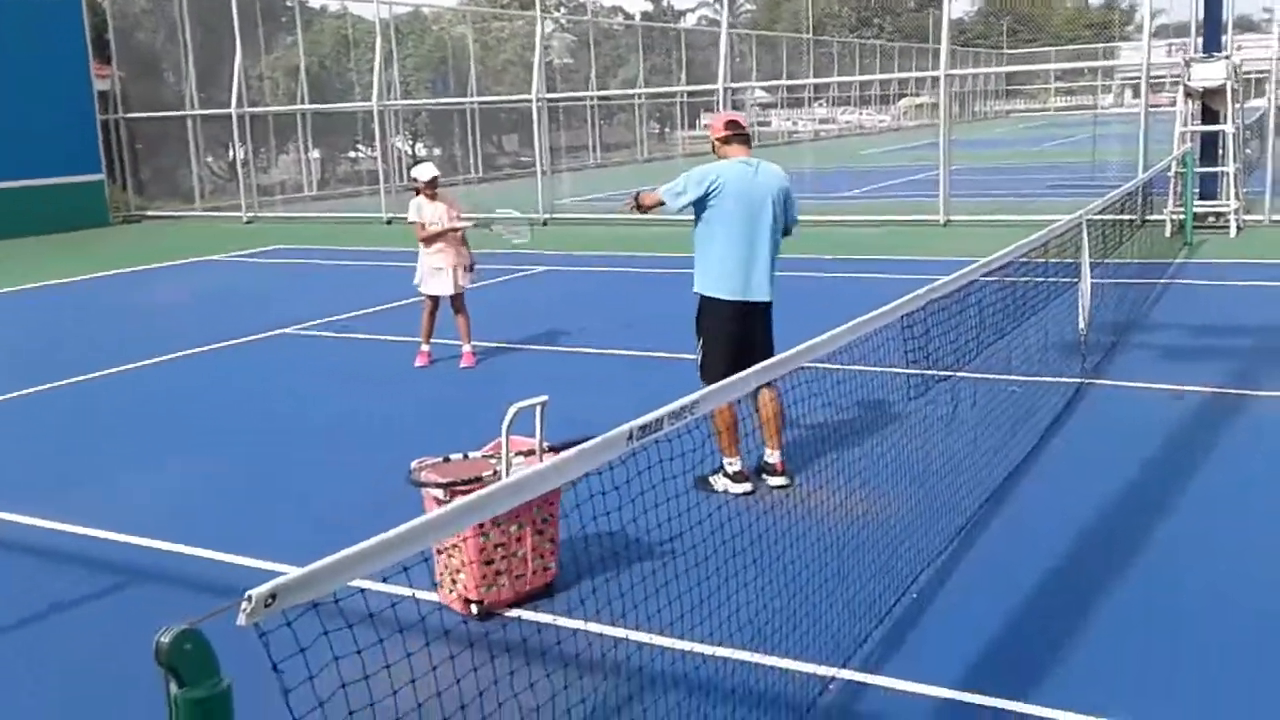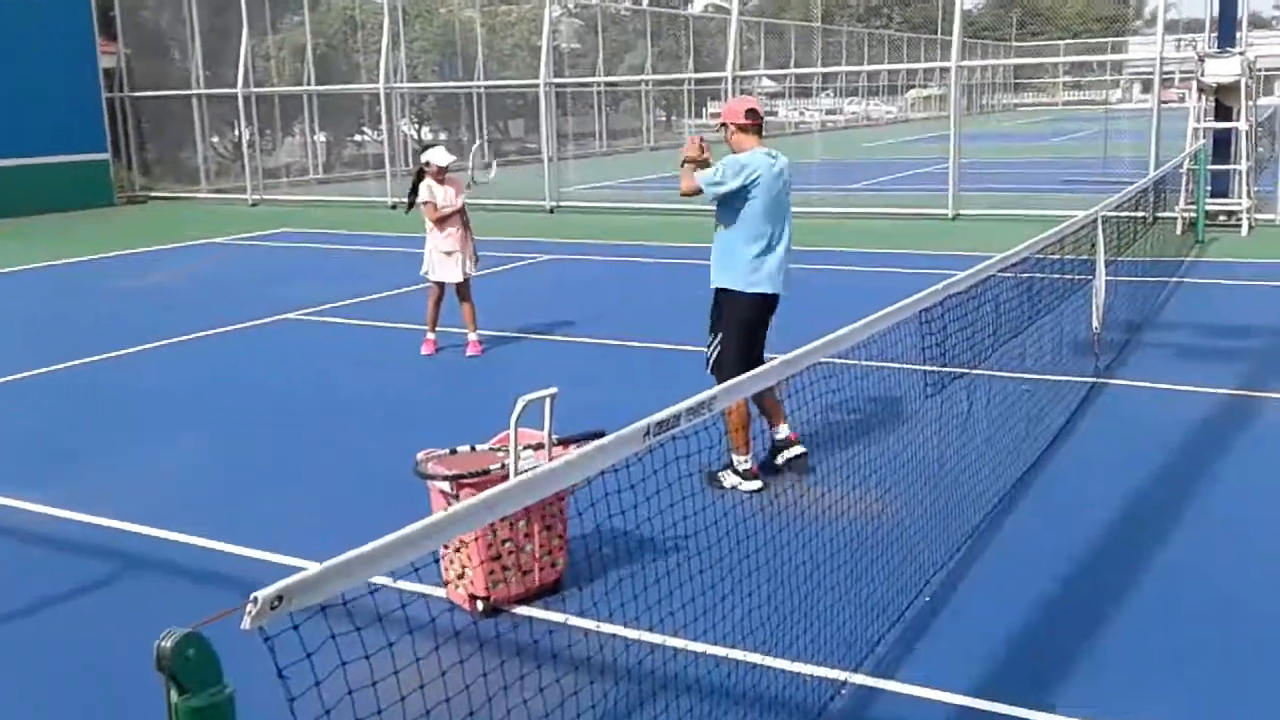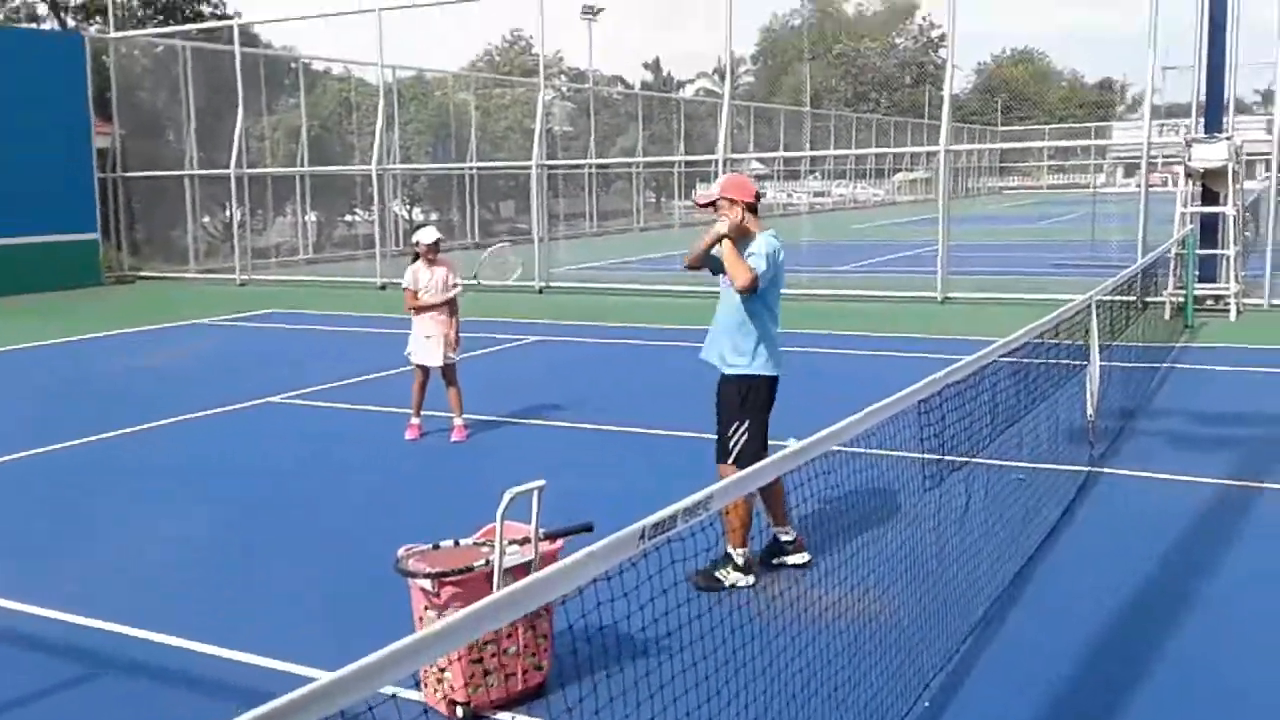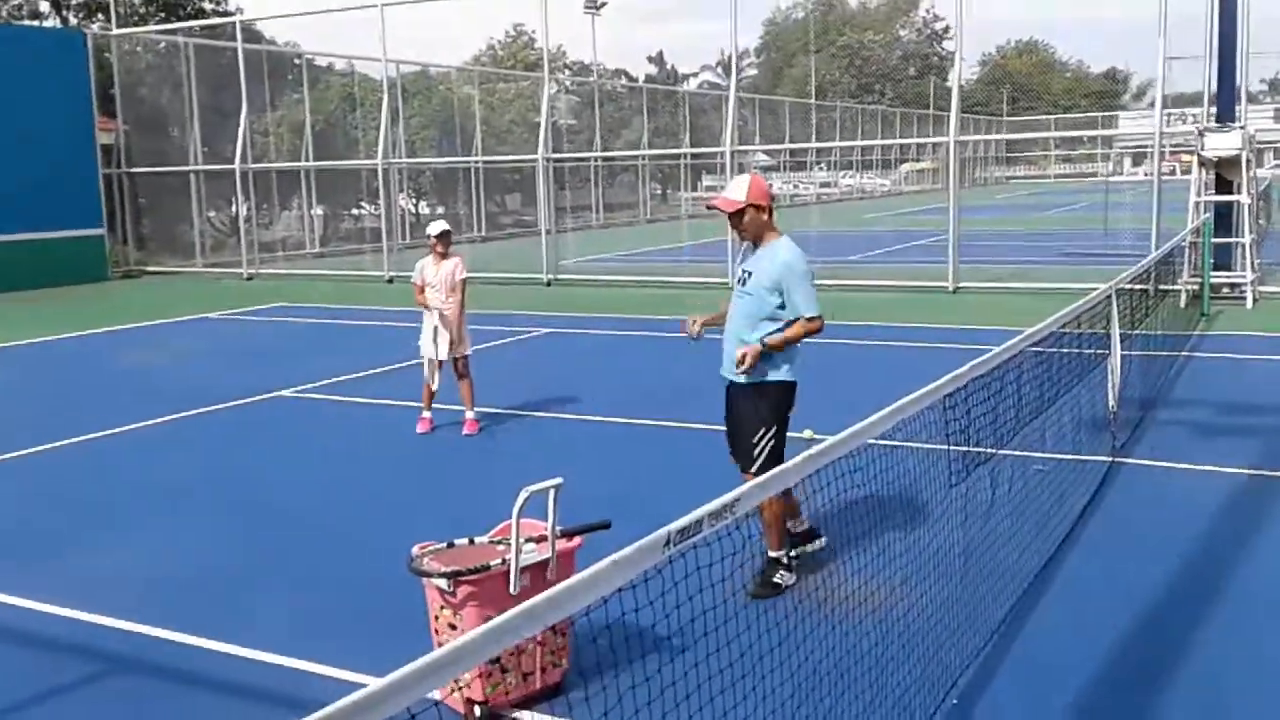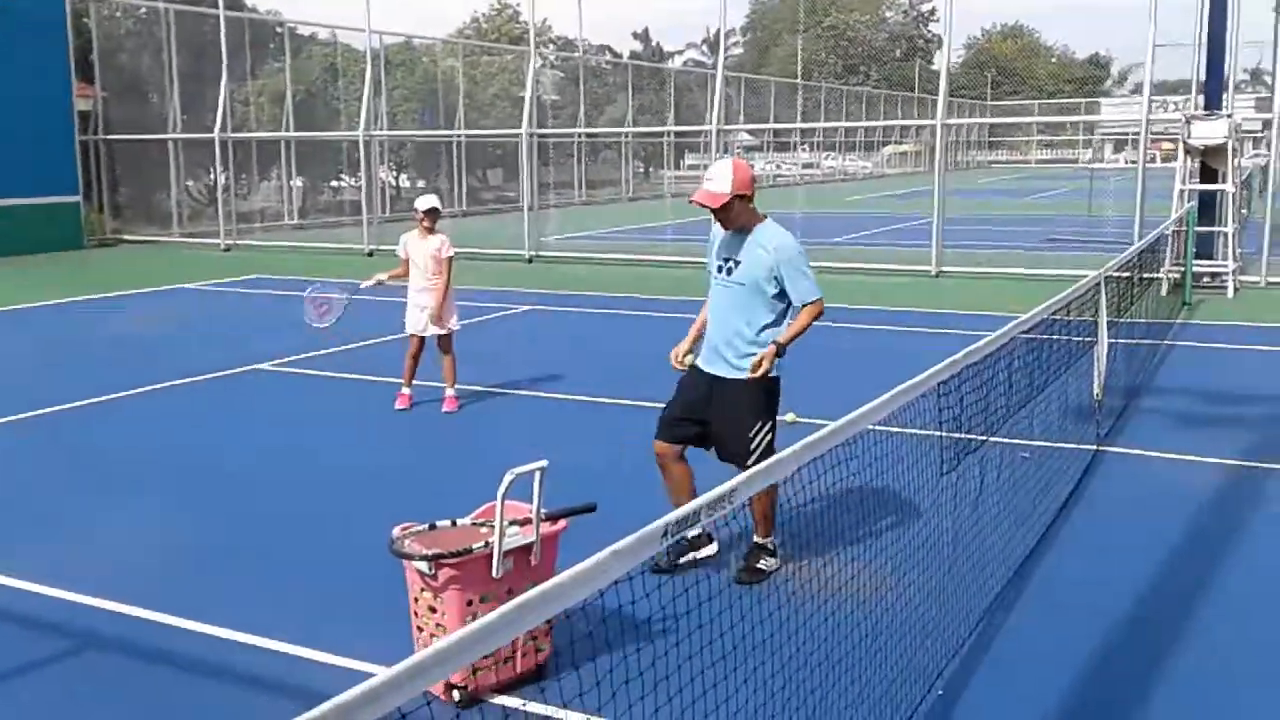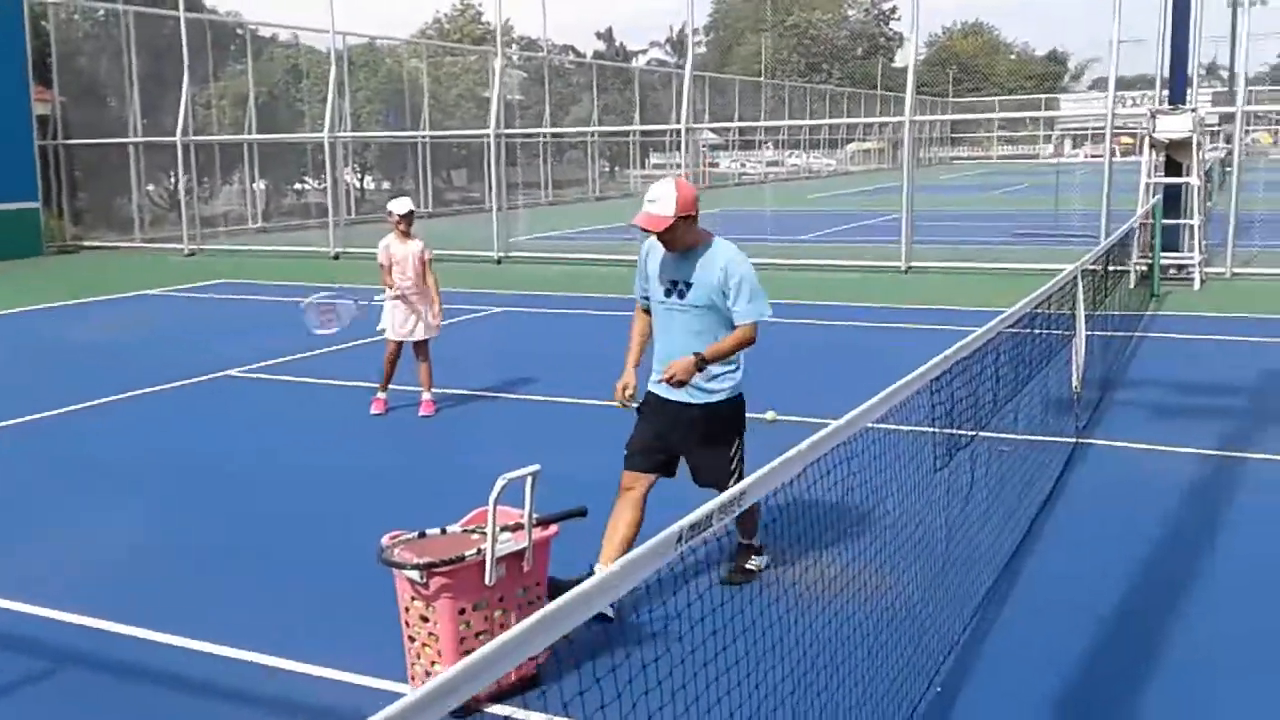
dt=0.3s
person 1, frame 1
left shoulder: (710, 175)
right shoulder: (778, 178)
left elbow: (650, 200)
right elbow: (786, 229)
left wrist: (639, 199)
left hip: (720, 296)
right hip: (759, 296)
left knee: (718, 386)
right knee: (762, 381)
left ankle: (733, 471)
right ankle: (774, 463)
person 1, frame 2
left shoulder: (742, 165)
right shoulder: (776, 163)
left elbow: (688, 187)
left wrist: (689, 160)
right wrist: (706, 162)
left hip: (737, 287)
right hip: (767, 286)
left knee: (729, 379)
right knee: (750, 370)
left ankle: (742, 468)
right ankle: (785, 437)
person 1, frame 3
left shoulder: (764, 247)
right shoulder: (741, 243)
left elbow: (742, 282)
right elbow: (691, 262)
left wrist: (725, 241)
right wrist: (713, 238)
left hip: (749, 374)
right hip: (740, 370)
left knee: (732, 466)
right knee: (755, 462)
left ankle: (736, 561)
right ankle: (787, 541)
person 1, frame 4
left shoulder: (788, 258)
right shoulder: (751, 251)
left elbow: (813, 322)
left wrist: (763, 347)
right wrist: (709, 319)
left hip: (768, 382)
right hip: (741, 380)
left knee: (758, 474)
right knee: (765, 468)
left ankle: (779, 562)
right ankle: (801, 531)
person 1, frame 5
left shoulder: (780, 245)
right shoulder: (719, 235)
left elbow: (813, 306)
left wrist: (777, 347)
right wrist: (691, 339)
left hip: (752, 377)
right hip: (707, 368)
left knee: (753, 468)
right knee: (666, 447)
left ankle: (763, 547)
right ankle: (694, 535)
person 1, frame 6
left shoulder: (729, 262)
right shoulder: (652, 252)
left elbow: (748, 331)
left wrist: (698, 360)
right wrist: (630, 367)
left hip: (715, 399)
right hip: (661, 394)
left knee: (729, 487)
right knee: (632, 484)
left ankle: (750, 547)
person 2, frame 1
left shoulder: (447, 200)
right shoulder: (416, 204)
left elbow: (460, 230)
right elbow: (422, 236)
left wrist: (468, 255)
right wrist: (448, 228)
left hip: (454, 260)
right hip: (431, 262)
left knee: (459, 306)
right knee: (430, 307)
left ankle: (467, 349)
right ankle: (424, 349)
person 2, frame 2
left shoulder: (455, 183)
right shoulder: (426, 187)
left elbow: (463, 216)
right elbow: (434, 217)
left wrist: (471, 243)
right wrist: (455, 207)
left hip: (460, 246)
right hip: (439, 248)
left knee: (464, 294)
right knee: (436, 294)
left ankle: (473, 338)
right ankle: (430, 337)
person 2, frame 3
left shoulder: (446, 268)
right shoulder: (413, 271)
left elbow: (453, 302)
right elbow: (410, 304)
left wrist: (454, 329)
right wrist: (438, 300)
left hip: (444, 331)
right hip: (422, 332)
left knee: (450, 378)
right knee: (420, 378)
left ankle: (458, 423)
right ankle: (414, 422)
person 2, frame 4
left shoulder: (456, 262)
right shoulder: (422, 265)
left elbow: (460, 297)
right elbow: (418, 297)
left wrist: (457, 326)
right wrist: (432, 304)
left hip: (454, 324)
right hip: (433, 325)
left knee: (462, 371)
right knee: (431, 372)
left ankle: (470, 416)
right ankle: (426, 415)
person 2, frame 5
left shoulder: (442, 241)
right shoulder: (407, 239)
left elbow: (445, 276)
right elbow: (405, 270)
left wrist: (439, 304)
right wrist: (385, 275)
left hip: (439, 301)
right hip: (417, 302)
left knee: (446, 348)
right knee: (414, 350)
left ankle: (450, 394)
right ankle: (405, 391)
person 2, frame 6
left shoulder: (419, 244)
right shoulder: (386, 244)
left elbow: (429, 276)
right elbow: (387, 277)
left wrist: (436, 303)
right wrist: (394, 288)
left hip: (421, 305)
right hip: (397, 307)
left knee: (423, 354)
right knee: (392, 354)
left ankle: (427, 397)
right ankle: (380, 396)
